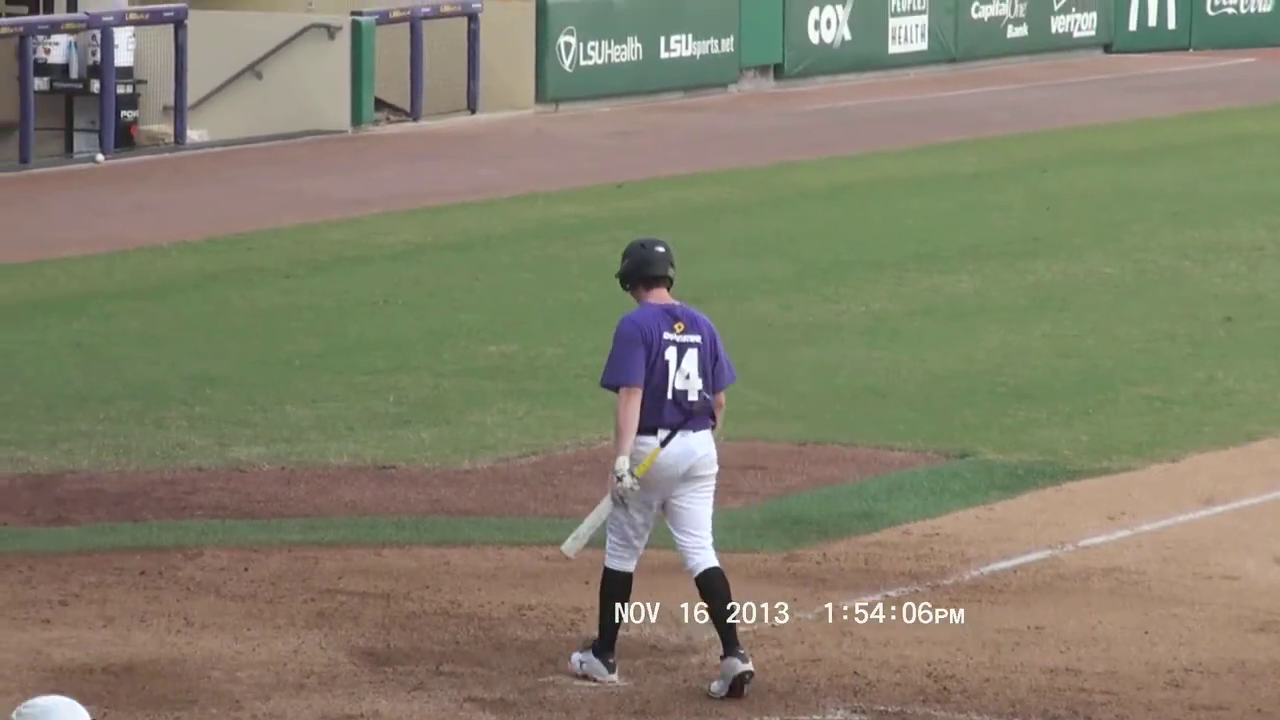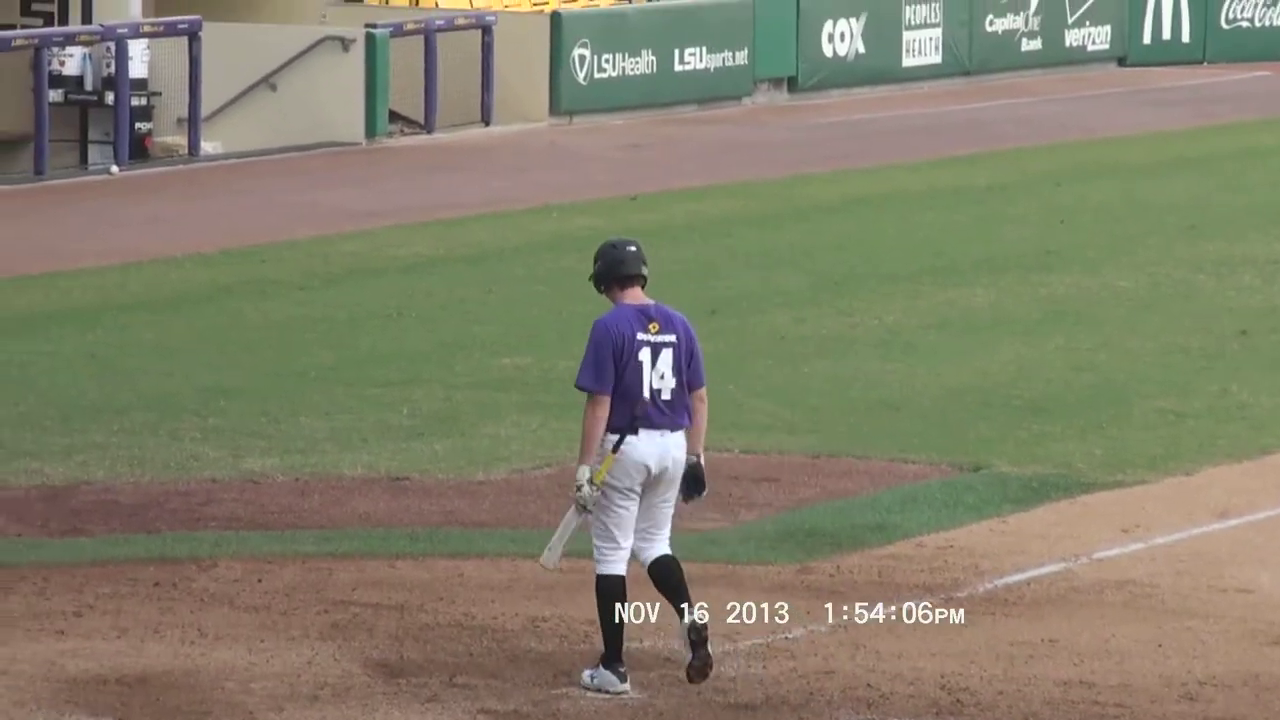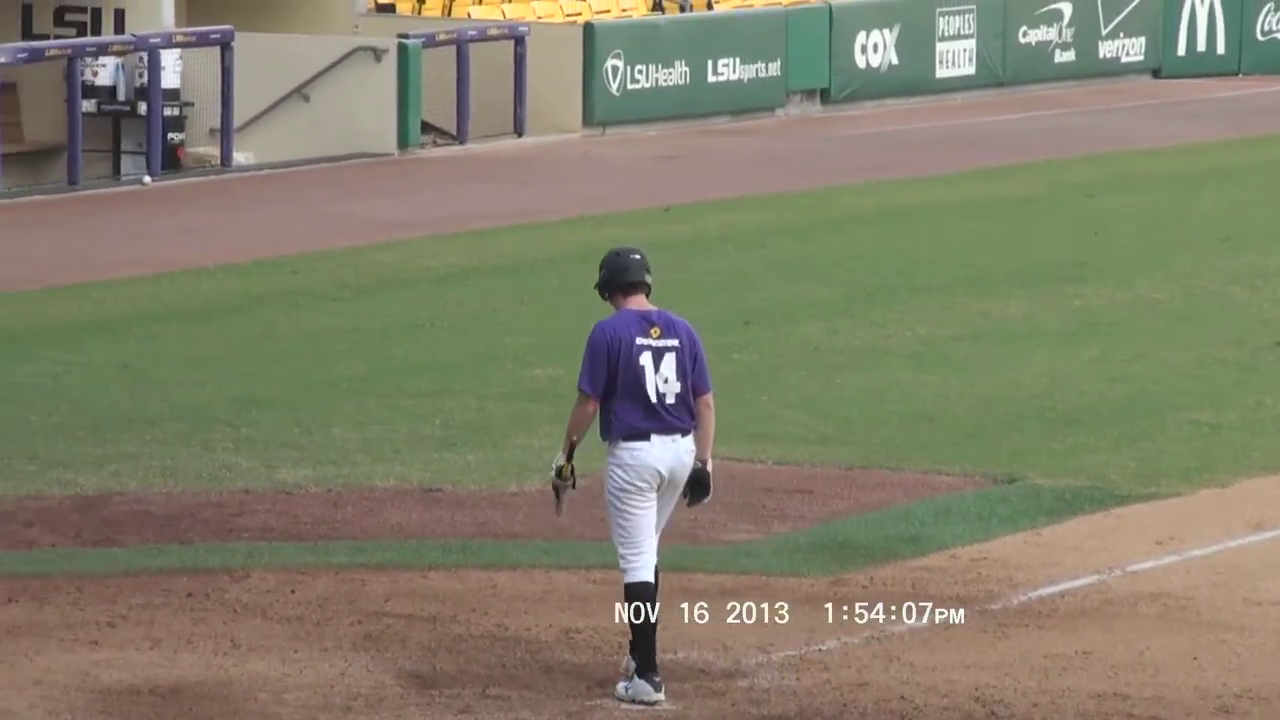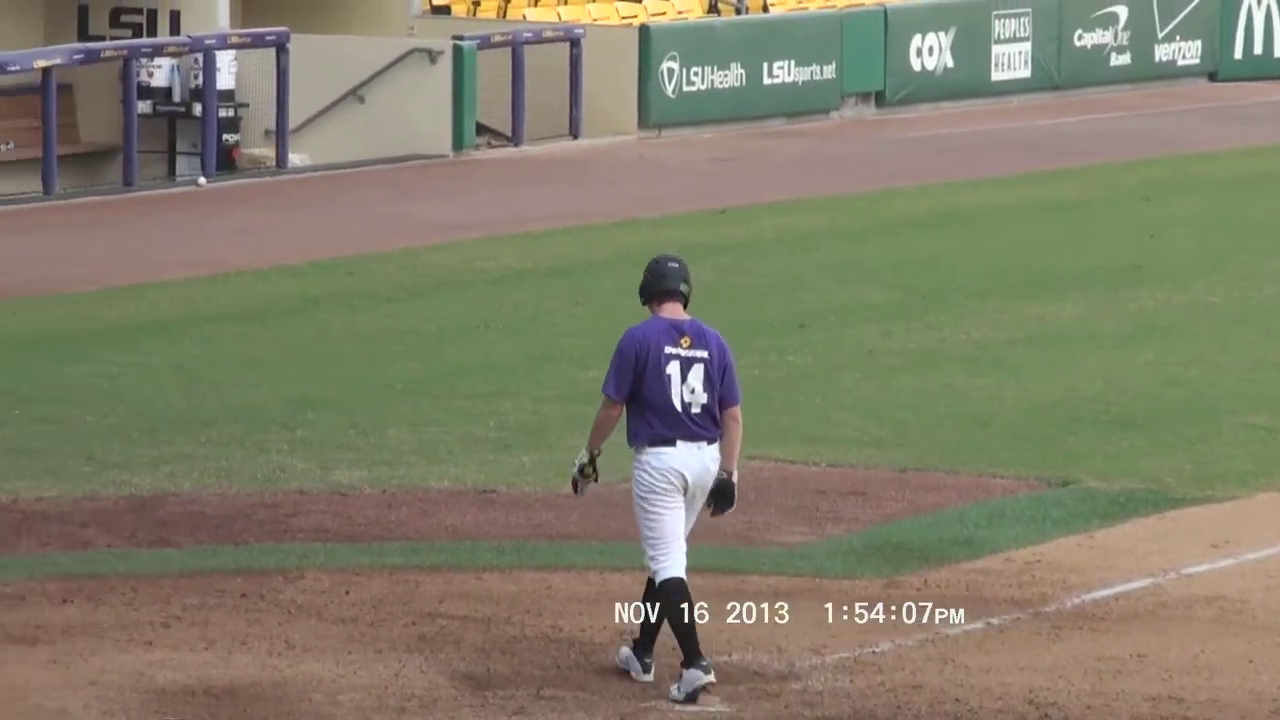
dt=0.2s
person 1, frame 1
left shoulder: (635, 324)
right shoulder: (701, 325)
left elbow: (630, 395)
right elbow: (718, 399)
left wrist: (621, 459)
left hip: (651, 450)
right hip: (699, 448)
left knee: (622, 551)
right knee: (700, 553)
left ankle: (603, 655)
right ankle: (734, 653)
person 1, frame 2
left shoulder: (609, 326)
right shoulder: (679, 324)
left elbow: (599, 404)
right elbow: (698, 398)
left wrist: (584, 468)
right wrist: (695, 457)
left hip: (625, 450)
right hip: (673, 447)
left knee: (611, 554)
right knee: (653, 545)
left ankle: (613, 666)
right ankle: (692, 620)
person 1, frame 3
left shoulder: (608, 331)
right shoulder: (683, 329)
left elbow: (588, 403)
right elbow: (705, 404)
left wrist: (565, 455)
right wrist: (703, 463)
left hip: (632, 455)
right hip: (679, 451)
left knee: (635, 561)
right knee: (645, 549)
left ankle: (648, 676)
right ankle: (643, 648)
person 1, frame 4
left shoulder: (638, 337)
right shoulder: (713, 340)
left elbow: (613, 407)
right elbow: (732, 416)
left wrist: (588, 455)
right wrist: (728, 474)
left hip: (659, 461)
right hip: (705, 459)
left knee: (667, 564)
right knee: (669, 556)
left ankle: (695, 663)
right ankle: (642, 652)
